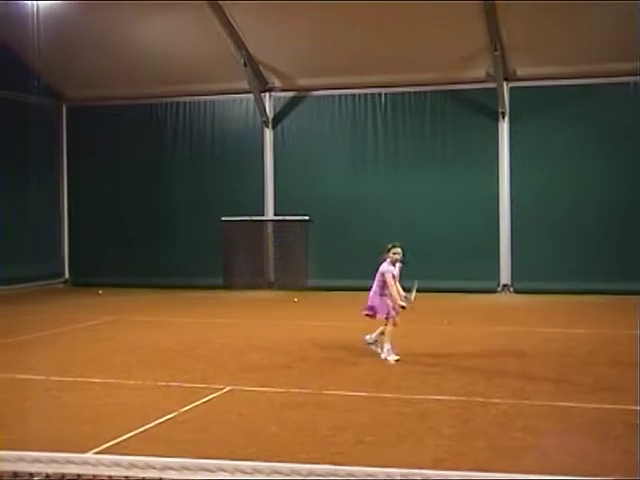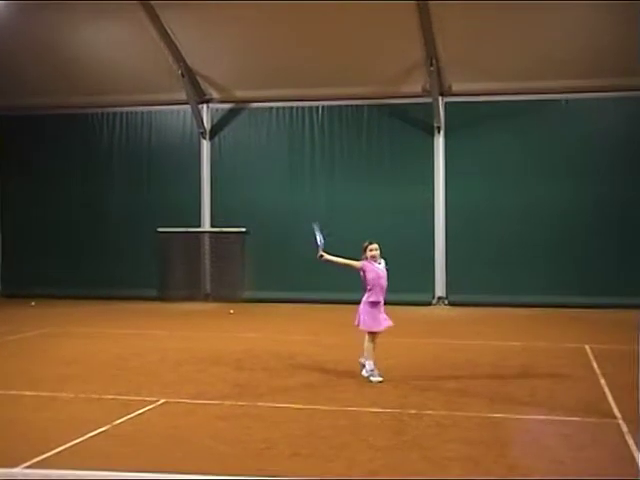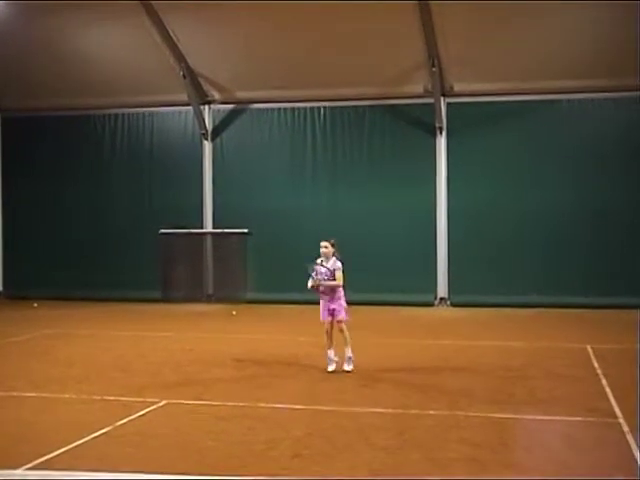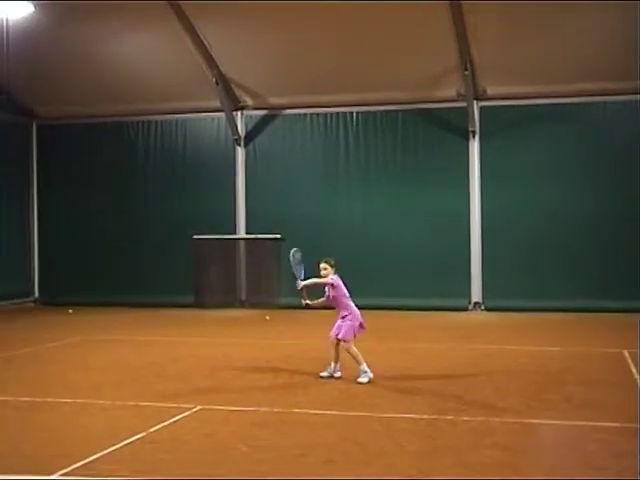
dt=1s
person 1, frame 1
left shoulder: (397, 265)
right shoulder: (386, 267)
left elbow: (396, 283)
right elbow: (391, 285)
left wrist: (401, 293)
right wrist: (398, 302)
left hip: (385, 297)
right hip: (378, 296)
left knee: (393, 322)
right knee: (392, 321)
left ankle: (372, 338)
right ankle: (387, 351)
person 1, frame 2
left shoulder: (381, 266)
right shoulder: (364, 265)
right elbow: (346, 262)
right wrist: (327, 256)
left hip: (379, 304)
right hip: (369, 304)
left knee: (373, 336)
right knee: (371, 336)
left ankle: (366, 361)
right ankle: (369, 369)
person 1, frame 3
left shoulder: (337, 264)
right shoulder: (318, 263)
left elbow: (340, 283)
right elbow: (313, 278)
left wrist: (324, 283)
right wrist: (311, 283)
left hip: (337, 299)
right hip: (325, 299)
left knee: (341, 327)
right knee: (328, 329)
left ankle: (349, 357)
right ankle: (331, 357)
person 1, frame 4
left shoulder: (334, 279)
right shoulder: (328, 284)
left elbow: (316, 281)
right elbow: (326, 299)
left wrist: (303, 283)
right wrist: (312, 303)
left hip: (351, 315)
right hip: (344, 315)
left knee: (347, 346)
right knee: (333, 340)
left ankle: (365, 372)
right ankle: (333, 369)
